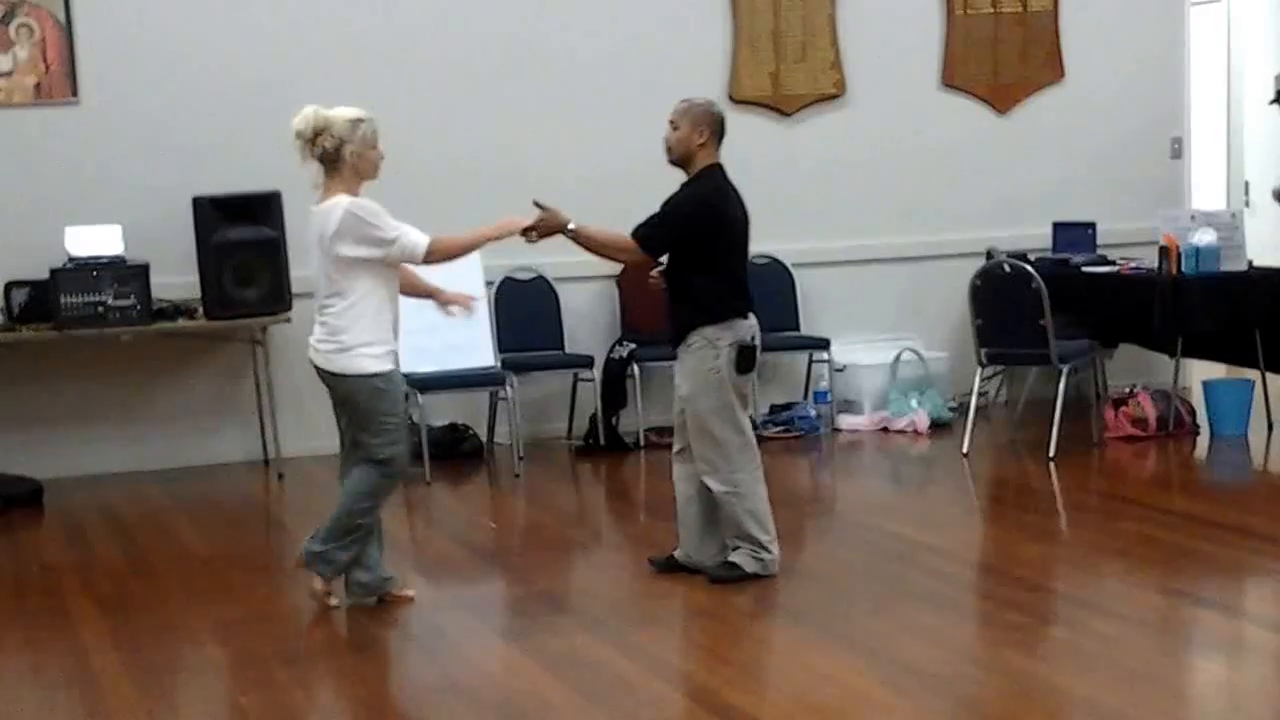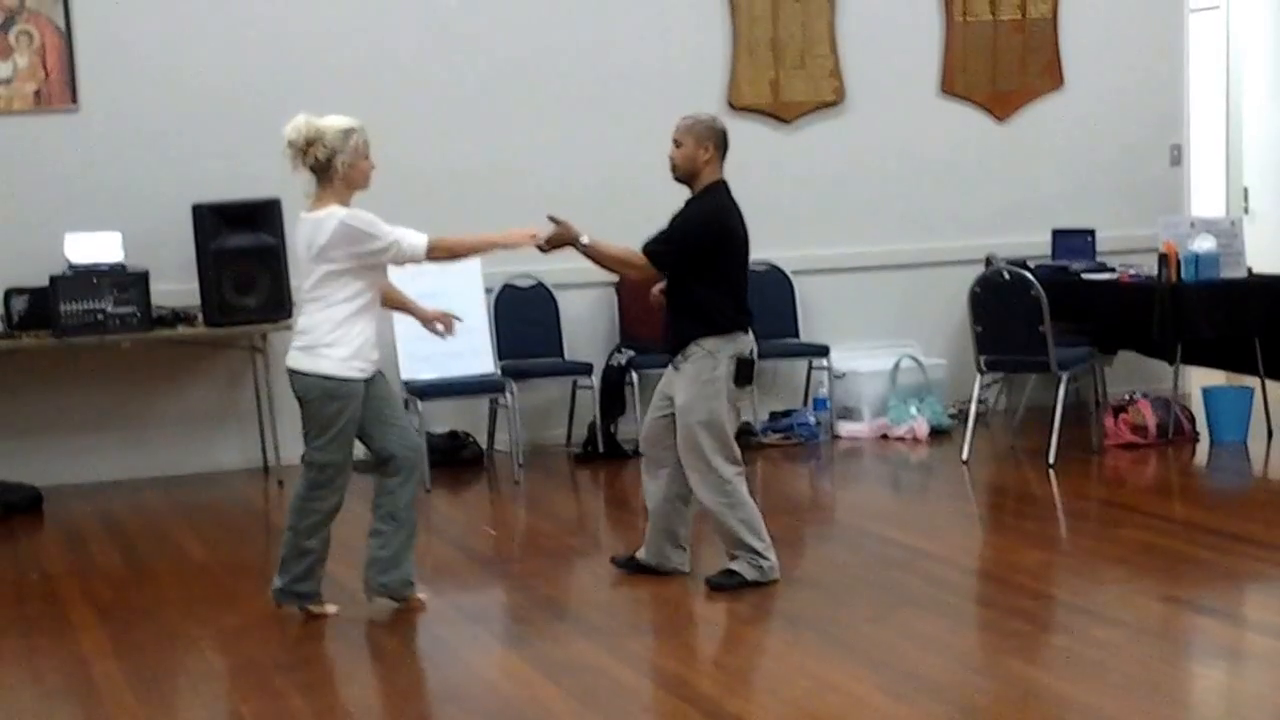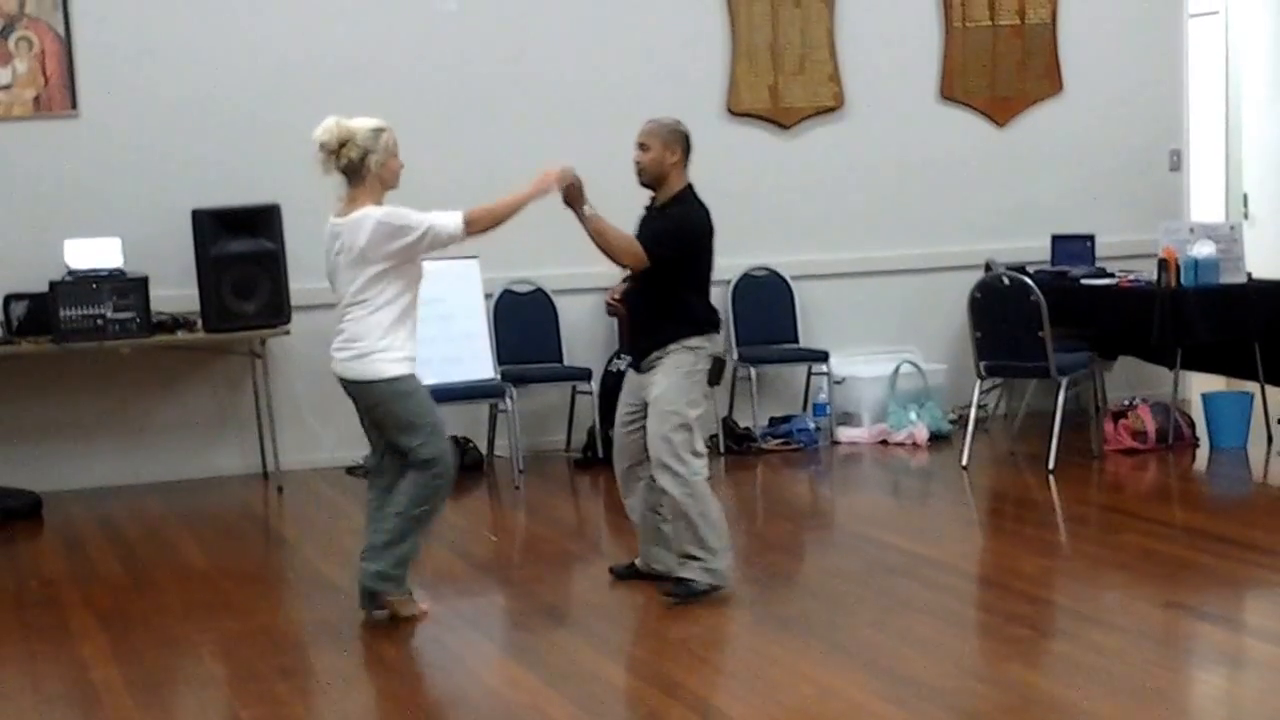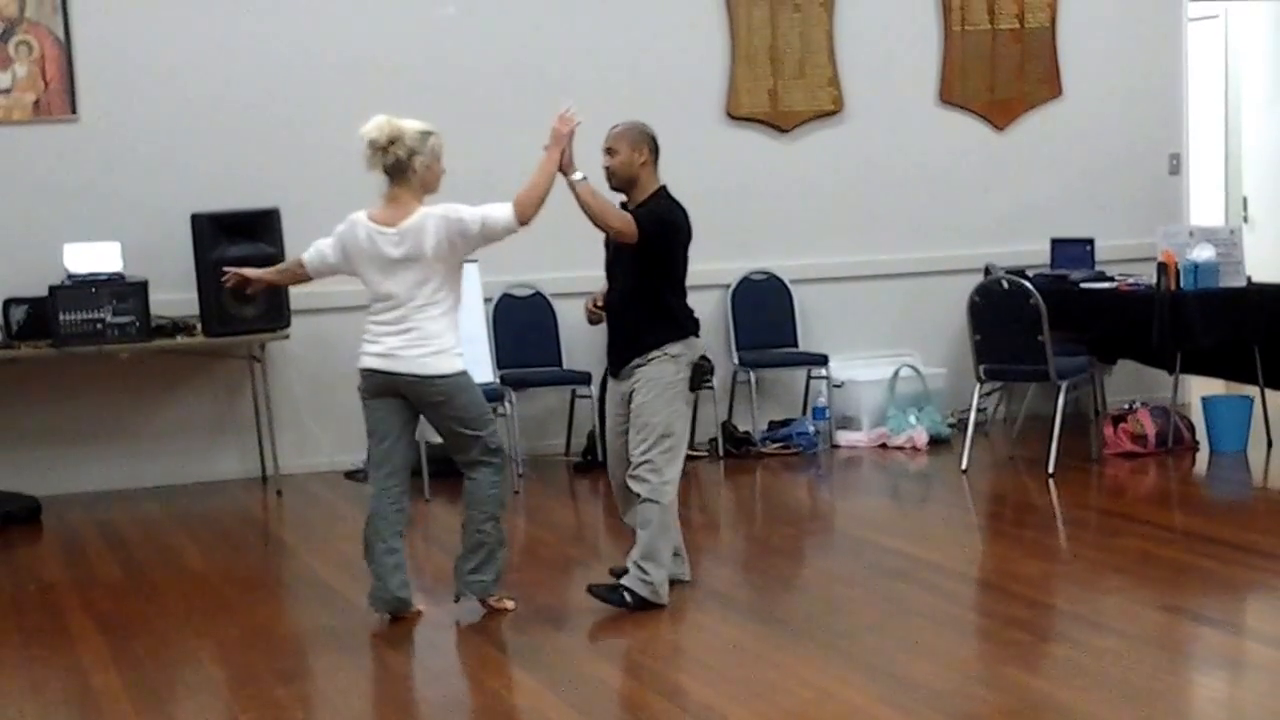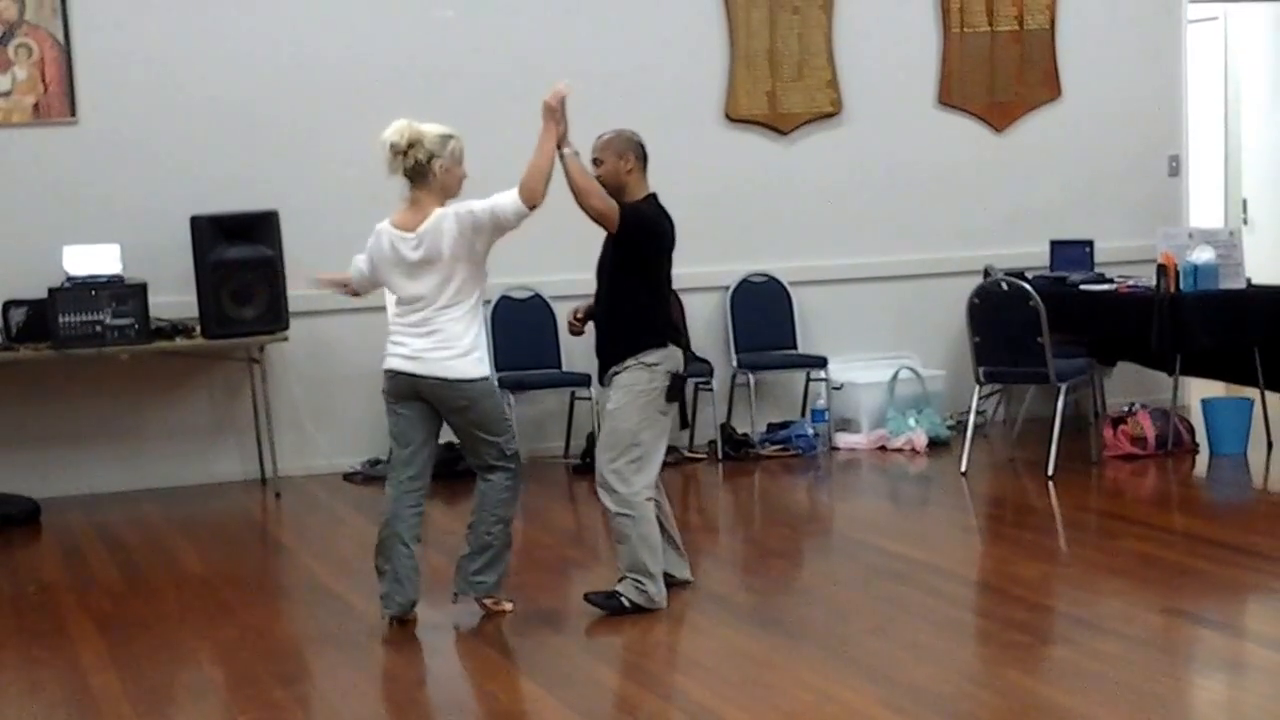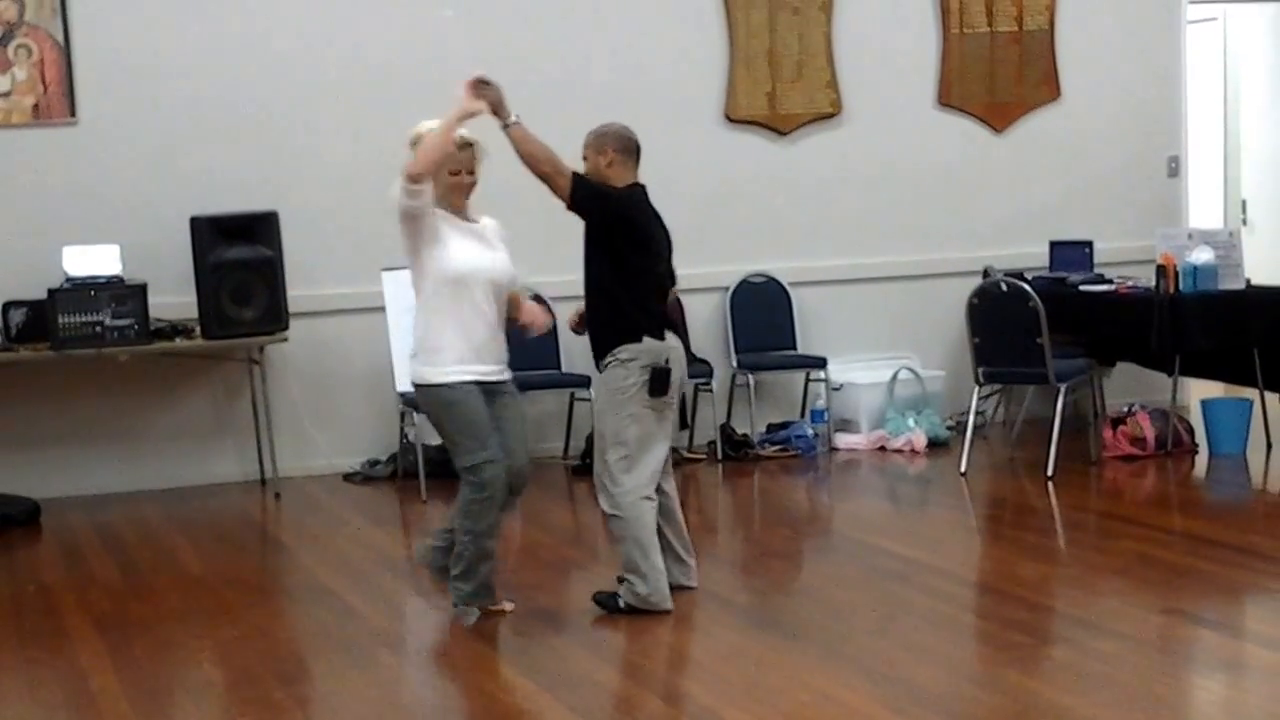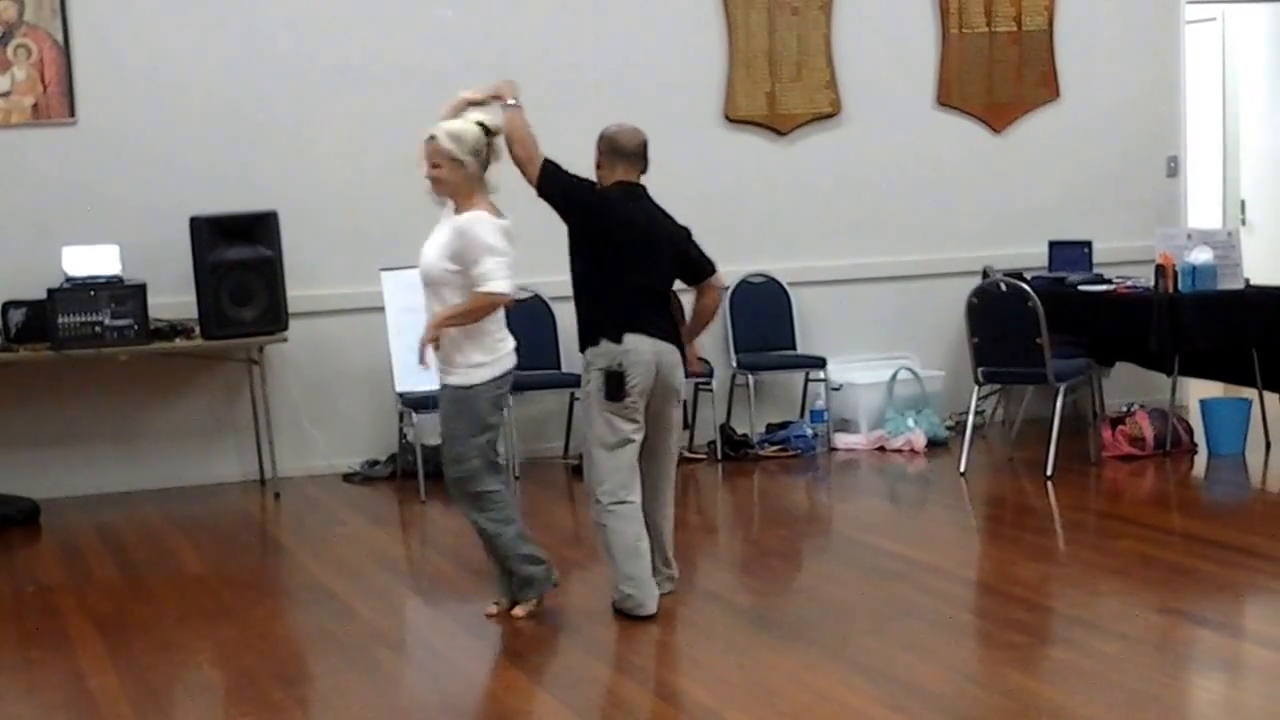
dt=0.3s
person 1, frame 1
left shoulder: (333, 210)
right shoulder: (354, 212)
left elbow: (391, 269)
right elbow: (429, 250)
left wrist: (438, 294)
right wrist: (497, 230)
left hip: (343, 357)
right hip: (359, 361)
left knee: (368, 460)
right knee: (384, 461)
left ankle: (365, 577)
right ankle: (323, 556)
person 1, frame 2
left shoulder: (326, 222)
right shoulder: (346, 224)
left elbow: (369, 284)
right elbow: (430, 249)
left wrist: (421, 312)
right wrist: (502, 240)
left hip: (356, 368)
right hip: (327, 371)
left knee: (405, 455)
right knee: (326, 478)
left ankle: (390, 574)
right ankle: (296, 587)
person 1, frame 3
left shoulder: (341, 224)
right shoulder: (385, 222)
right elbow: (469, 224)
right wrist: (535, 189)
left hip: (367, 366)
right hip: (381, 370)
left knee: (394, 470)
right knee: (434, 462)
left ankle: (384, 588)
right ankle: (382, 574)
person 1, frame 4
left shoulder: (357, 229)
right shoulder: (446, 224)
left elbow: (306, 267)
right elbow: (523, 211)
left wrist: (261, 276)
right wrist: (555, 151)
left hip: (379, 371)
right hip: (435, 370)
left knee: (387, 478)
right knee: (485, 461)
left ankle: (392, 593)
right ankle: (479, 580)
person 1, frame 5
left shoulder: (385, 233)
right shoulder: (463, 222)
left elbow: (357, 281)
right elbow: (531, 195)
left wrist: (331, 280)
right wrist: (550, 128)
left hip: (403, 373)
right hip: (457, 374)
left knee: (406, 480)
right knee: (500, 465)
left ankle: (398, 597)
right ankle: (480, 582)
person 1, frame 6
left shoulder: (489, 229)
right shoulder: (422, 222)
left elbow: (507, 290)
right elbow: (416, 172)
left wrist: (529, 306)
right wrist: (458, 116)
left hip: (492, 374)
right hip: (443, 378)
left knee: (510, 471)
right knee: (487, 475)
left ankle: (447, 551)
right ankle: (472, 591)
person 1, frame 7
left shoulder: (475, 226)
right shoulder: (459, 213)
left elbow: (495, 294)
right elbow: (438, 162)
left wrist: (440, 321)
right wrist: (457, 113)
left hip: (474, 370)
right hip: (465, 369)
left knee: (472, 476)
right knee: (476, 474)
left ankle: (530, 577)
right ankle: (521, 581)
person 2, frame 1
left shoulder: (700, 198)
right shoulder: (714, 192)
left elbow: (631, 248)
left wrist: (566, 226)
right wrist: (671, 272)
left hip: (715, 339)
right hip: (710, 336)
left knee: (722, 451)
right knee: (691, 450)
left ankle: (756, 551)
right ankle: (700, 549)
person 2, frame 2
left shoulder: (707, 214)
right shoulder: (710, 209)
left elbow: (639, 265)
left wrist: (578, 241)
right wrist: (672, 285)
left hip: (713, 353)
right hip: (690, 353)
left knee: (709, 464)
right knee: (661, 451)
left ankle: (755, 560)
right ankle: (664, 551)
person 2, frame 3
left shoulder: (687, 216)
right shoulder: (656, 210)
left elbow: (631, 256)
left wrist: (582, 207)
right wrist: (625, 290)
left hip: (681, 353)
right hip: (645, 356)
left knee: (672, 459)
right knee: (632, 461)
left ankle: (707, 562)
right ankle: (659, 557)
person 2, frame 4
left shoulder: (667, 215)
right shoulder: (628, 217)
left elbow: (618, 228)
left wrist: (572, 172)
right wrist: (603, 300)
left hip: (663, 359)
right hip: (625, 361)
left knee: (651, 472)
right knee: (625, 472)
left ankle: (646, 582)
right ankle: (666, 562)
person 2, frame 5
left shoulder: (650, 221)
right shoulder: (626, 227)
left elbow: (596, 208)
left wrist: (564, 146)
right wrist: (590, 310)
left hip: (645, 366)
right hip: (626, 365)
left knee: (620, 478)
right knee: (636, 476)
left ankle: (643, 587)
right ankle: (669, 564)
person 2, frame 6
left shoulder: (615, 207)
right shoulder: (644, 215)
left elbow: (550, 171)
left wrist: (504, 114)
right wrist: (596, 309)
left hip: (636, 358)
right hip: (660, 352)
left knee: (626, 480)
right knee: (653, 473)
left ankle: (648, 588)
right ankle: (677, 569)
person 2, frame 7
left shoulder: (590, 205)
right shoulder: (666, 225)
left elbow: (526, 156)
right elbow: (712, 287)
left wrist: (509, 102)
right wrist: (688, 340)
left hip: (615, 358)
right hip: (664, 354)
left knee: (615, 485)
right knee: (657, 478)
left ankle: (637, 594)
right ankle: (661, 573)
